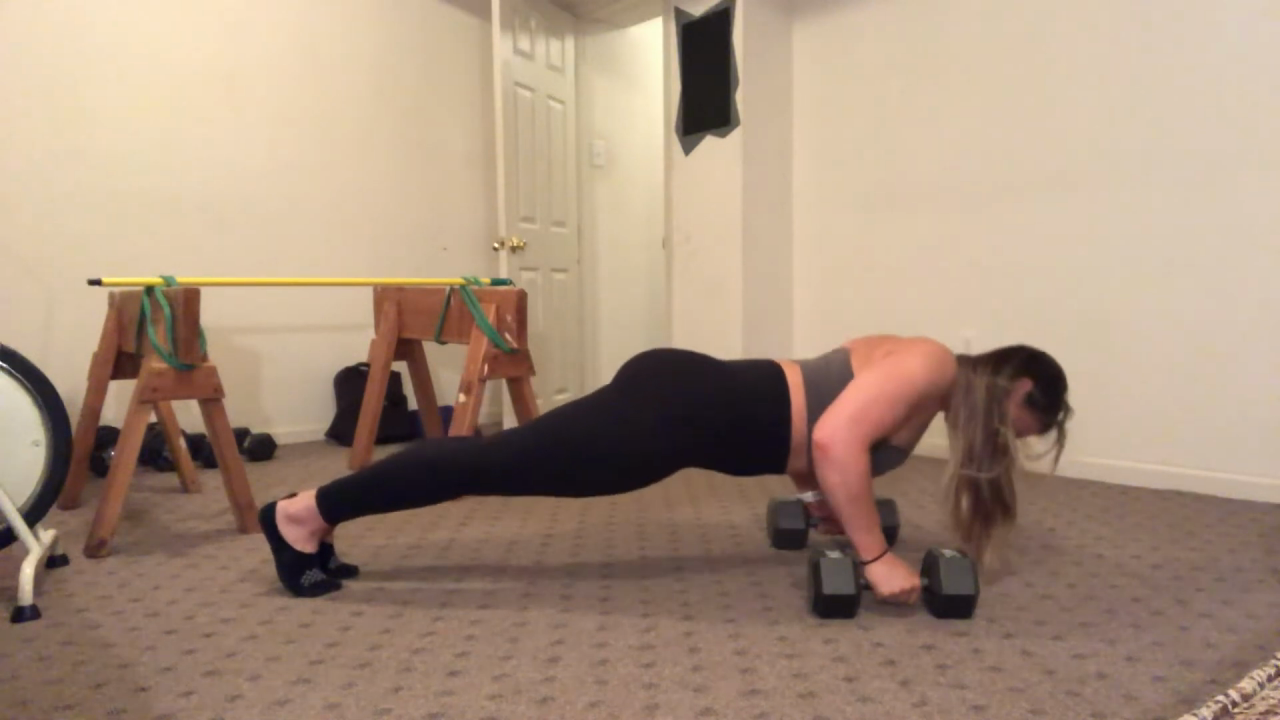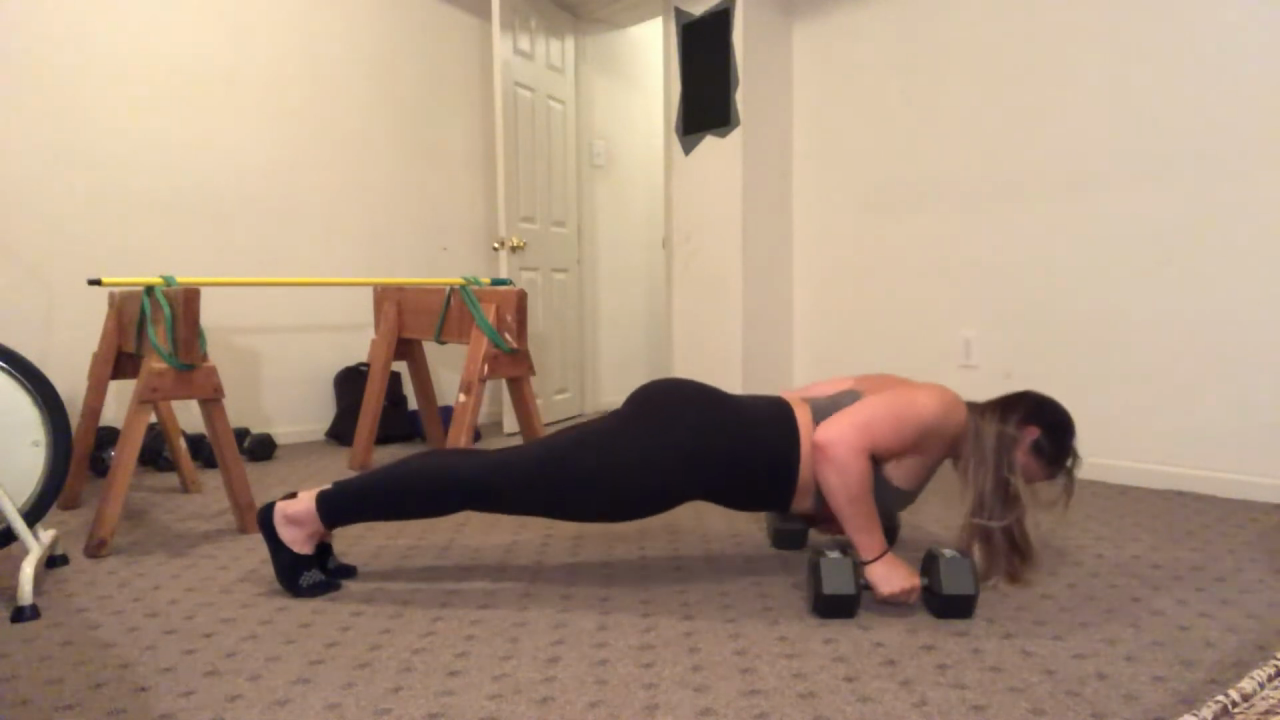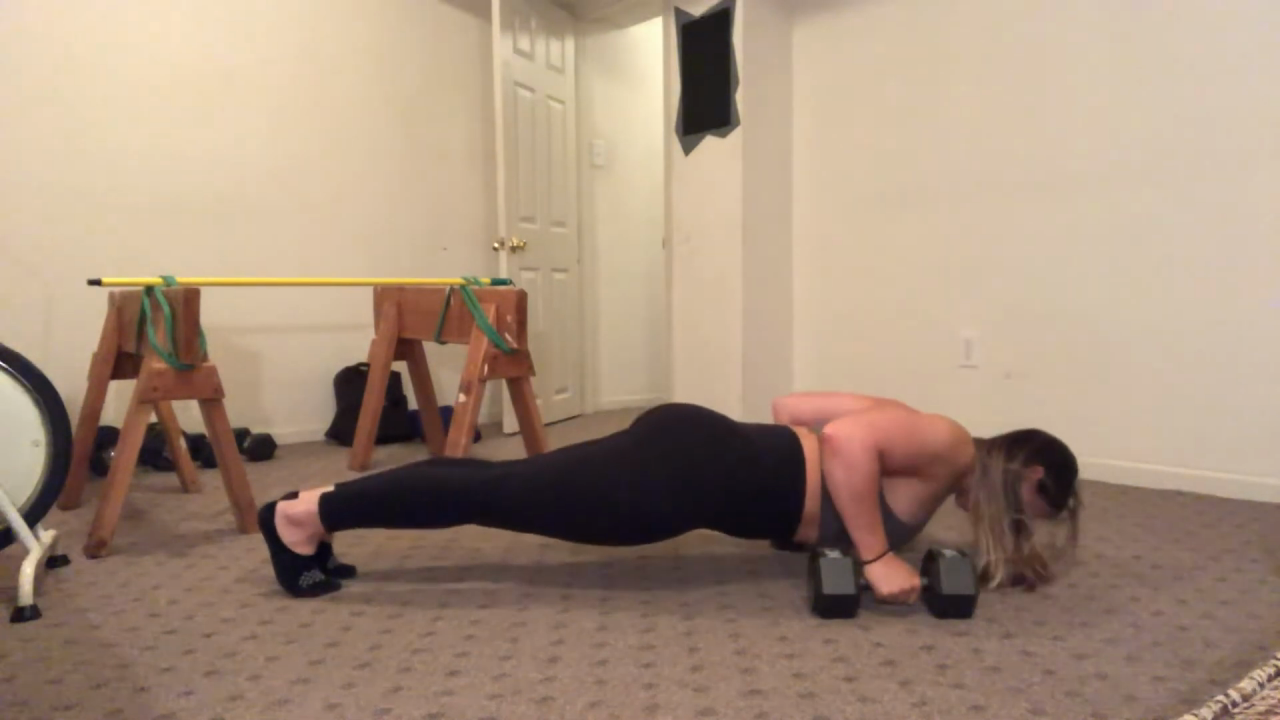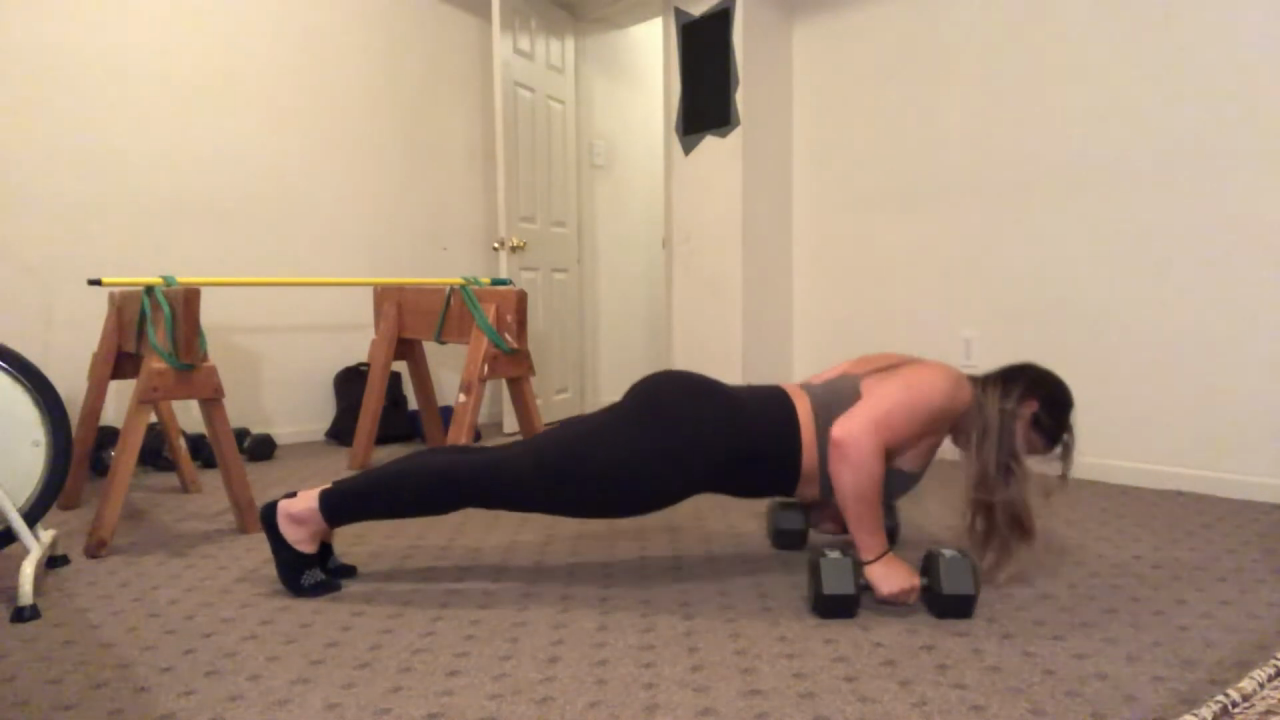
dt=0.5s
person 1, frame 1
left shoulder: (910, 368)
right shoulder: (934, 368)
right elbow: (835, 441)
left wrist: (826, 504)
right wrist: (877, 557)
left hip: (691, 400)
right hip: (684, 413)
left knee: (502, 460)
right knee: (499, 464)
left ankle: (319, 511)
right ankle: (305, 512)
person 1, frame 2
left shoulder: (911, 400)
right shoulder: (944, 415)
right elbow: (838, 446)
left wrist: (825, 510)
right wrist: (876, 557)
left hip: (696, 425)
right hip: (689, 445)
left knee: (500, 473)
right knee: (495, 480)
left ankle: (320, 507)
right ankle: (302, 514)
person 1, frame 3
left shoulder: (917, 434)
right shoulder: (950, 449)
left elbow: (789, 405)
right elbow: (846, 440)
left wrist: (811, 508)
right wrist: (877, 557)
left hip: (699, 448)
right hip: (695, 474)
left knee: (504, 484)
right knee: (500, 496)
left ankle: (320, 504)
right ankle: (306, 512)
person 1, frame 4
left shoulder: (909, 373)
right shoulder: (945, 390)
right elbow: (851, 441)
left wrist: (819, 501)
right wrist: (876, 557)
left hip: (694, 416)
right hip: (690, 438)
left knee: (505, 468)
right knee: (500, 479)
left ankle: (319, 506)
right ankle: (307, 512)
